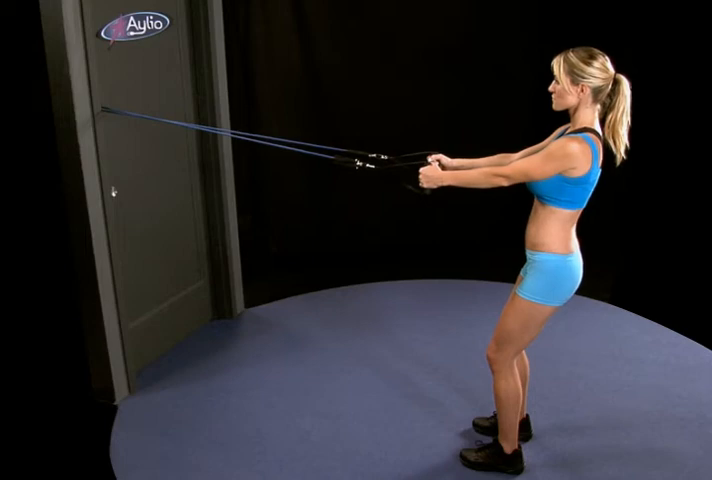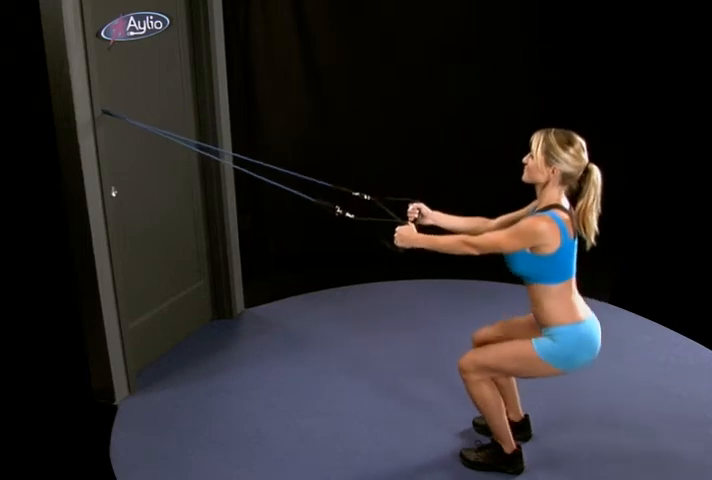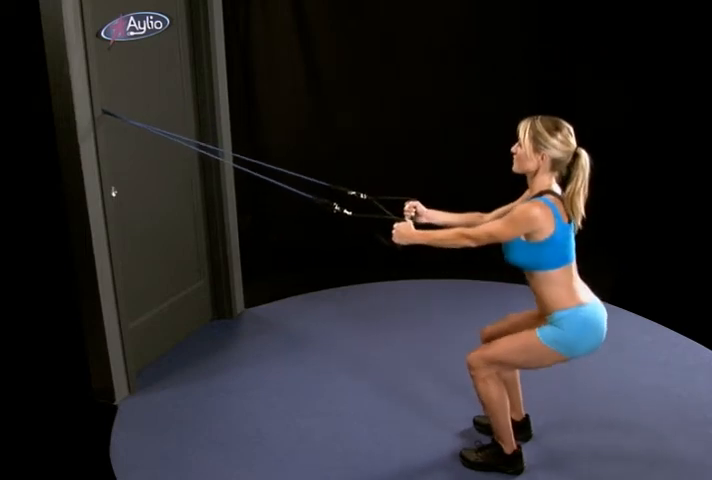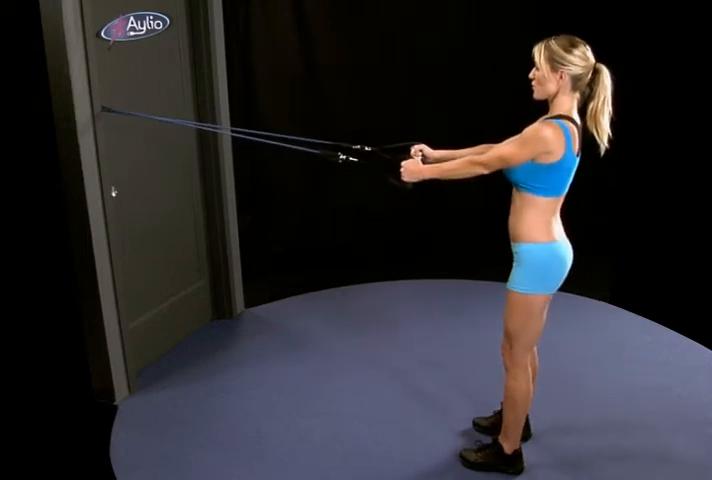
dt=1s
person 1, frame 1
left shoulder: (576, 147)
right shoulder: (572, 134)
left elbow: (504, 176)
right elbow: (513, 159)
left wrist: (443, 179)
right wrist: (454, 163)
left hip: (551, 268)
right hip: (548, 262)
left knee: (499, 355)
right knee: (511, 345)
left ankle: (507, 451)
right ankle: (516, 420)
person 1, frame 2
left shoulder: (543, 226)
right shoulder: (549, 209)
left elbow: (475, 246)
right elbow: (490, 226)
left wrist: (417, 240)
right wrist: (434, 217)
left hip: (568, 340)
right hip: (564, 326)
left knee: (471, 366)
right knee: (483, 340)
left ankle: (507, 452)
right ankle: (516, 420)
person 1, frame 3
left shoulder: (536, 212)
right shoulder: (542, 197)
left elbow: (472, 238)
right elbow: (485, 220)
left wrist: (414, 236)
right wrist: (429, 215)
left hip: (575, 325)
right hip: (571, 313)
left knee: (480, 362)
right knee: (491, 338)
left ankle: (506, 452)
right ankle: (516, 419)
person 1, frame 4
left shoulder: (549, 132)
right shoulder: (561, 125)
left elbow: (484, 165)
right elbow: (495, 150)
left wrist: (424, 172)
right wrist: (437, 155)
left hip: (538, 257)
right hip: (546, 252)
left knee: (515, 355)
right knee: (523, 348)
left ankle: (507, 451)
right ankle: (514, 419)
